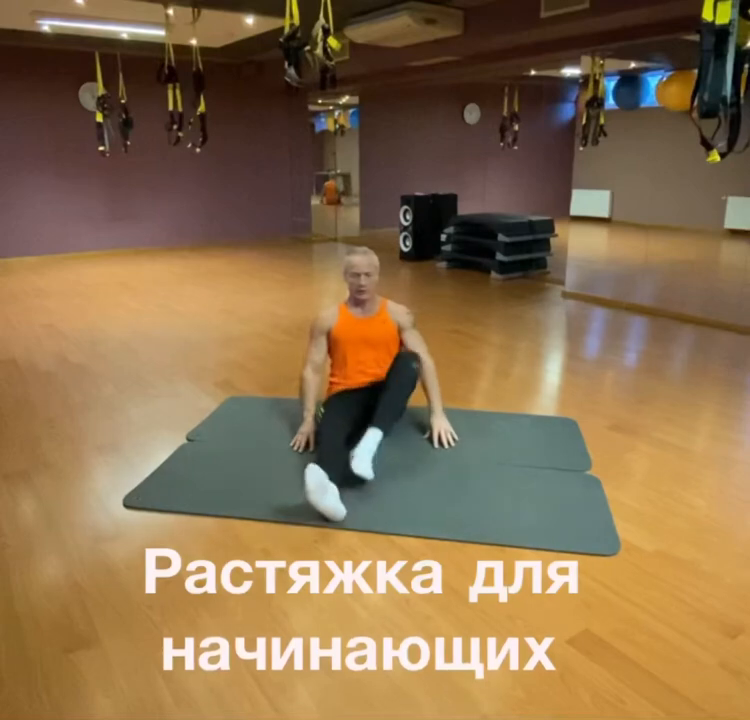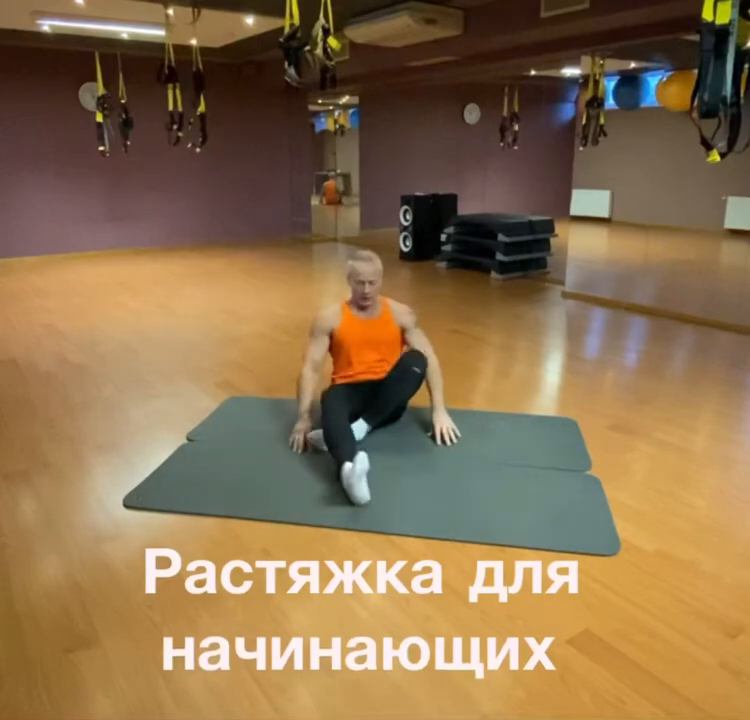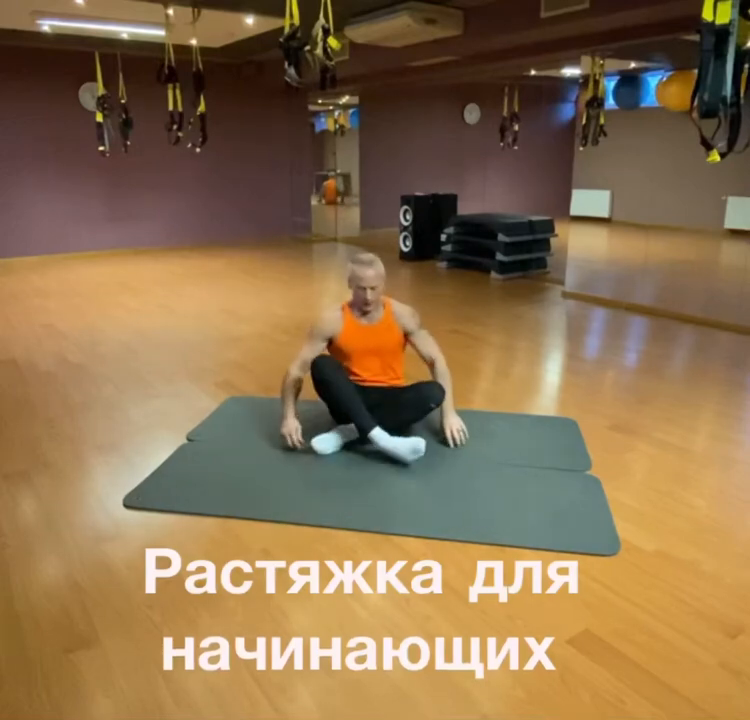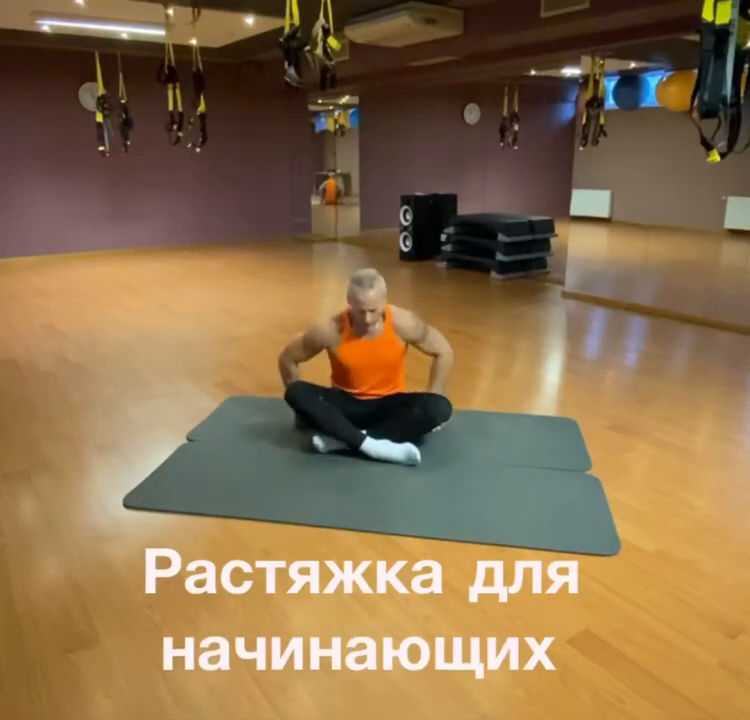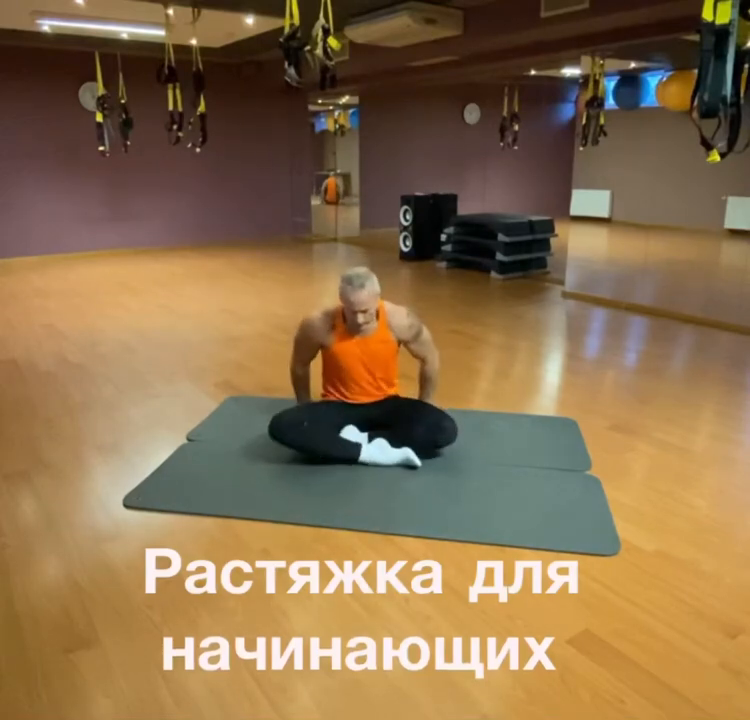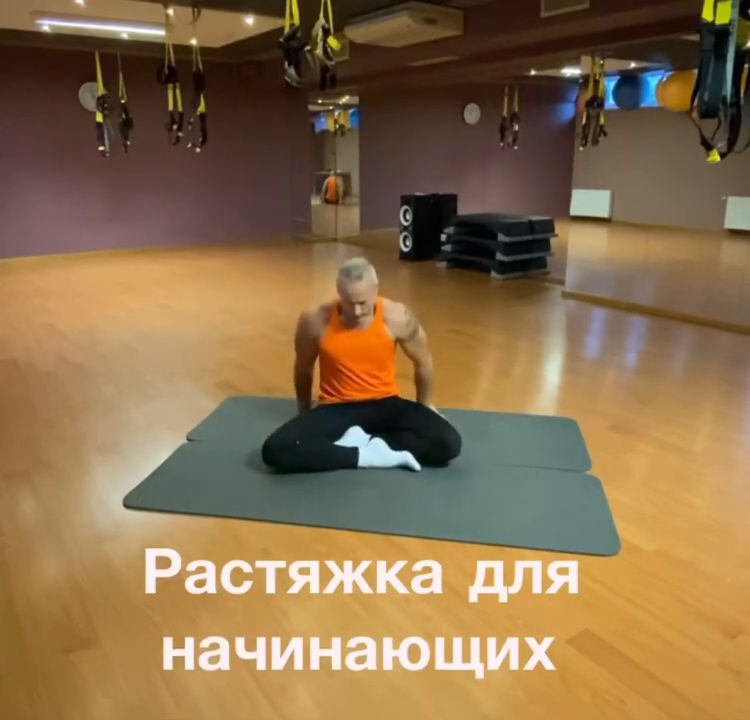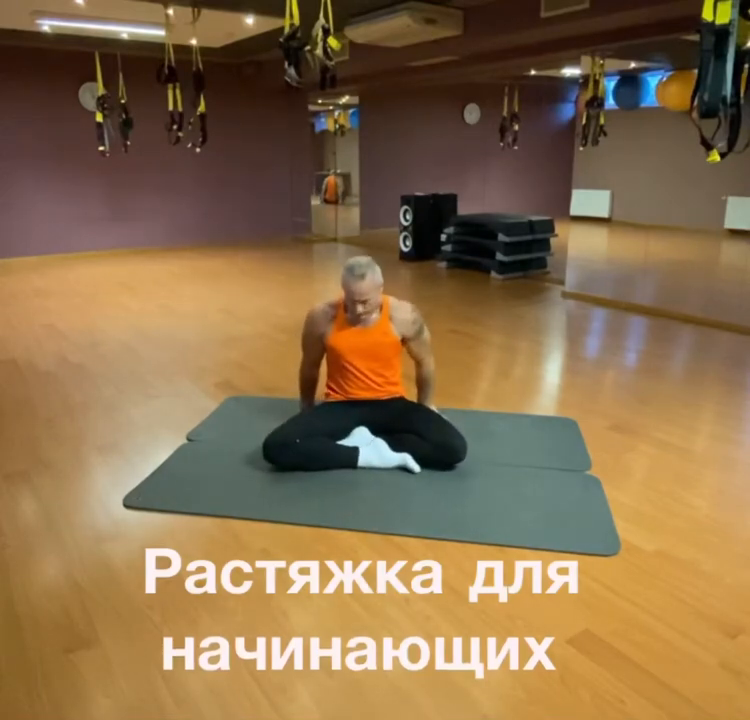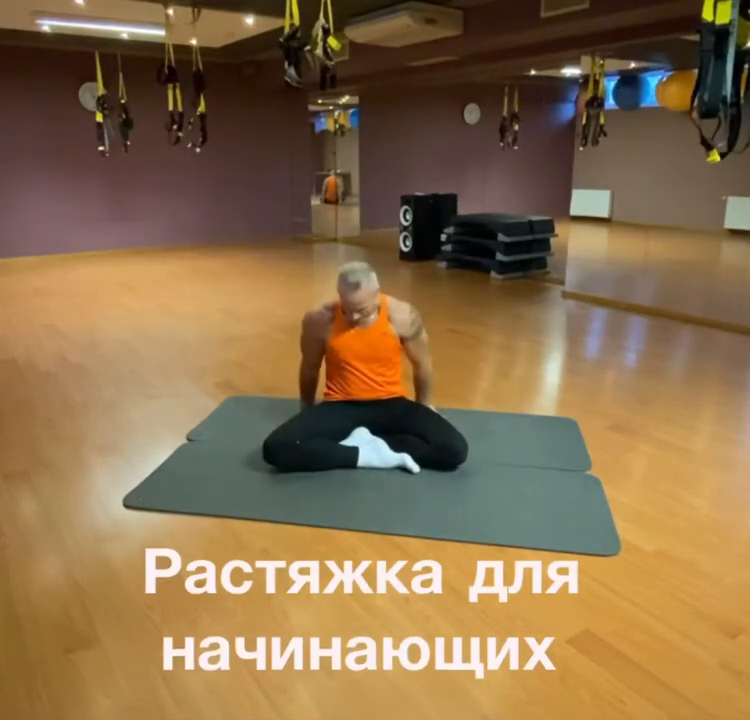
dt=0.4s
person 1, frame 1
left shoulder: (398, 314)
right shoulder: (328, 319)
left elbow: (425, 360)
right elbow: (312, 369)
left wrist: (437, 413)
right wrist: (308, 419)
left hip: (387, 397)
right hip: (346, 395)
left knee: (409, 359)
right knee: (328, 425)
left ankle: (369, 440)
right ankle: (325, 484)
person 1, frame 2
left shoulder: (400, 314)
right shoulder: (330, 318)
left elbow: (430, 359)
right elbow: (310, 367)
left wrist: (439, 410)
right wrist: (303, 417)
left hip: (389, 397)
right hip: (349, 392)
left knee: (415, 360)
right knee: (331, 398)
left ankle: (357, 427)
right ankle: (349, 468)
person 1, frame 3
left shoulder: (403, 316)
right shoulder: (332, 321)
left elbow: (436, 360)
right elbow: (295, 369)
left wrist: (449, 413)
right wrist: (289, 416)
left hip: (390, 399)
right hip: (350, 398)
left knee: (434, 393)
right knee: (321, 364)
left ankle: (349, 432)
right ankle: (379, 438)
person 1, frame 4
left shoulder: (404, 323)
right shoulder: (329, 331)
left elbow: (444, 353)
right elbow: (287, 360)
left wrist: (427, 406)
right wrist: (304, 405)
left hip: (390, 404)
right hip: (346, 404)
left knee: (440, 408)
right knee: (296, 393)
left ankle: (344, 437)
right ankle: (371, 445)
person 1, frame 5
left shoulder: (400, 321)
right shoulder: (318, 326)
left elbow: (430, 359)
right elbow: (300, 366)
left wrist: (424, 407)
right wrist: (305, 409)
left hip: (386, 405)
right hip: (339, 407)
left knee: (445, 431)
right knee: (280, 426)
left ankle: (352, 440)
right ankle: (369, 452)
person 1, frame 6
left shoulder: (398, 318)
right shoulder: (314, 321)
left elbow: (423, 362)
right elbow: (303, 368)
left wrist: (425, 405)
right wrist: (304, 412)
left hip: (385, 404)
right hip: (337, 408)
left knee: (449, 444)
right knee: (275, 451)
left ankle: (359, 441)
right ankle: (368, 456)
person 1, frame 7
left shoulder: (404, 316)
right shoulder: (321, 318)
left elbow: (424, 362)
right elbow: (310, 367)
left wrist: (426, 406)
right wrist: (306, 411)
left hip: (391, 404)
right hip: (341, 406)
left knee: (454, 448)
right knee: (275, 447)
left ankle: (363, 441)
right ankle: (367, 455)
person 1, frame 8
left shoulder: (402, 316)
right shoulder: (319, 320)
left elbow: (422, 363)
right elbow: (310, 369)
left wrist: (423, 407)
right wrist: (307, 413)
left hip: (391, 404)
right hip: (341, 406)
left knee: (455, 450)
right knee: (276, 448)
left ankle: (362, 443)
right ankle: (369, 455)
